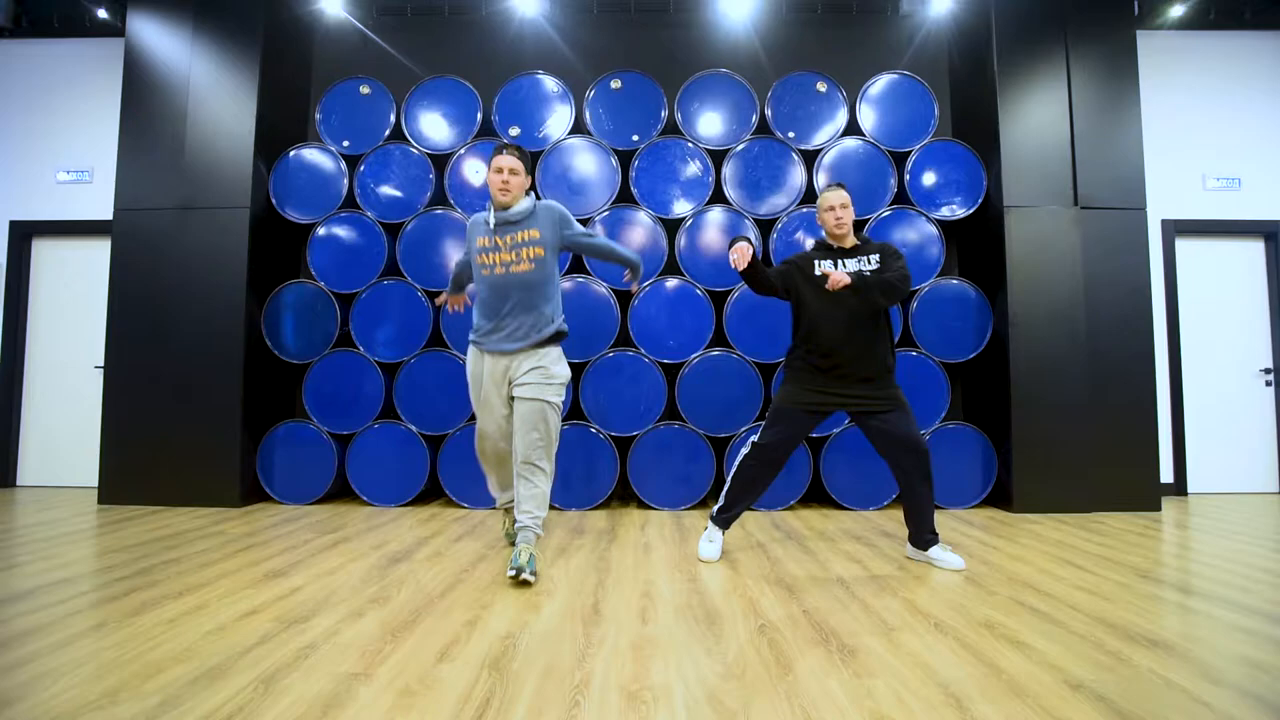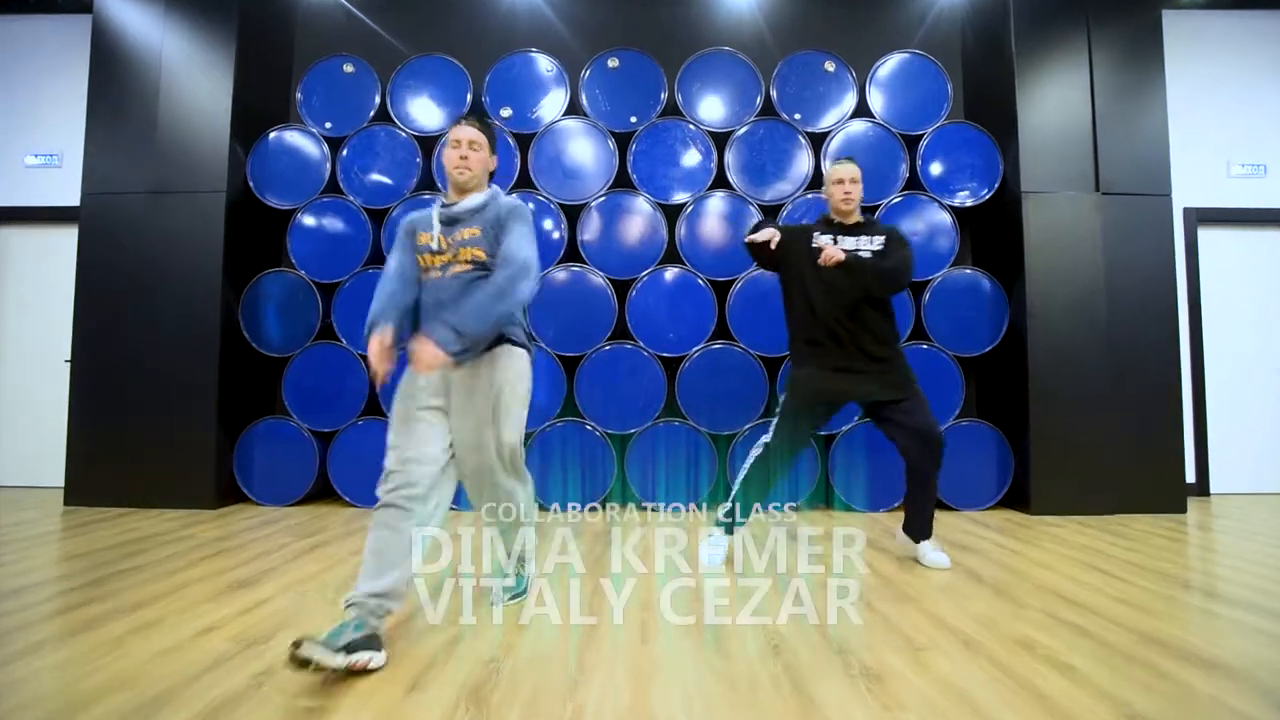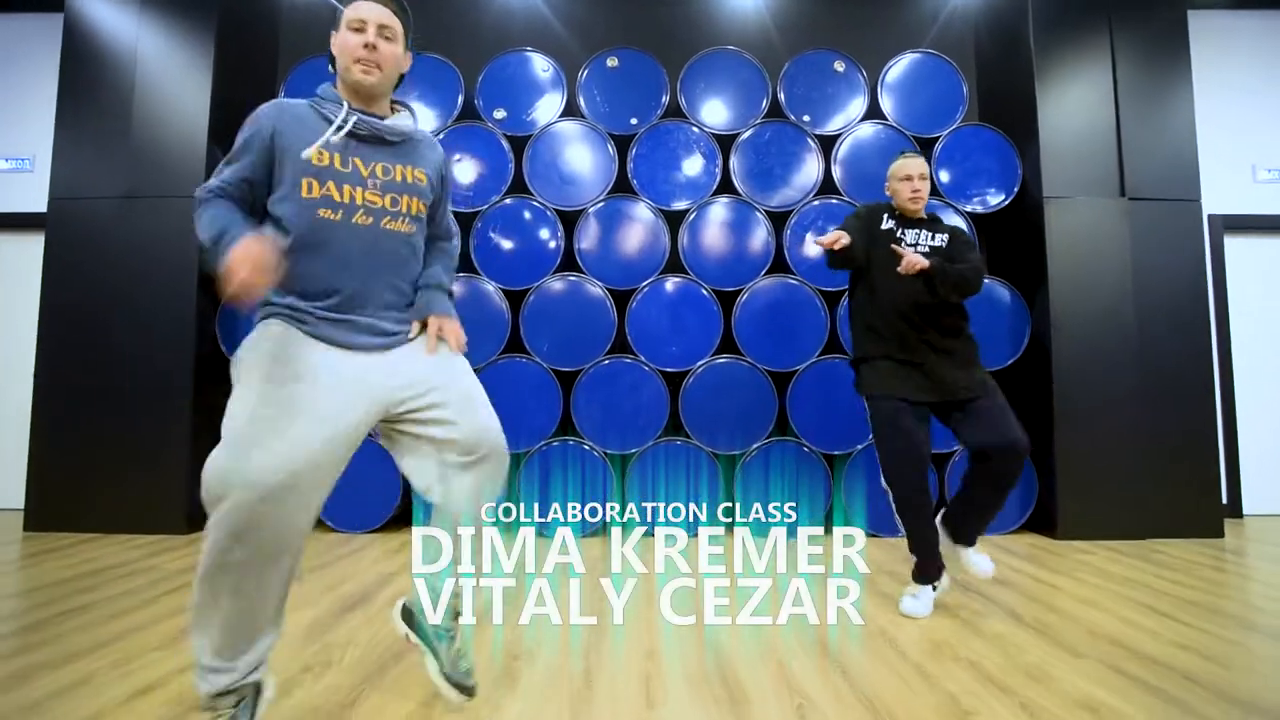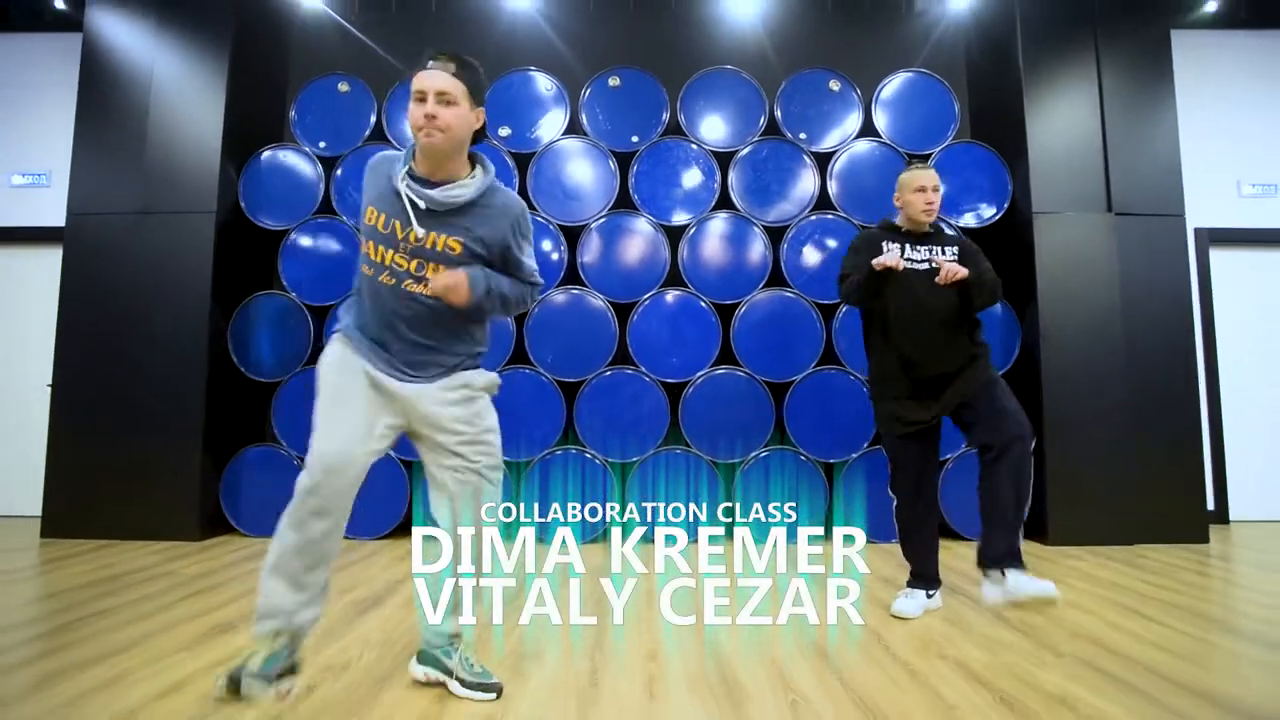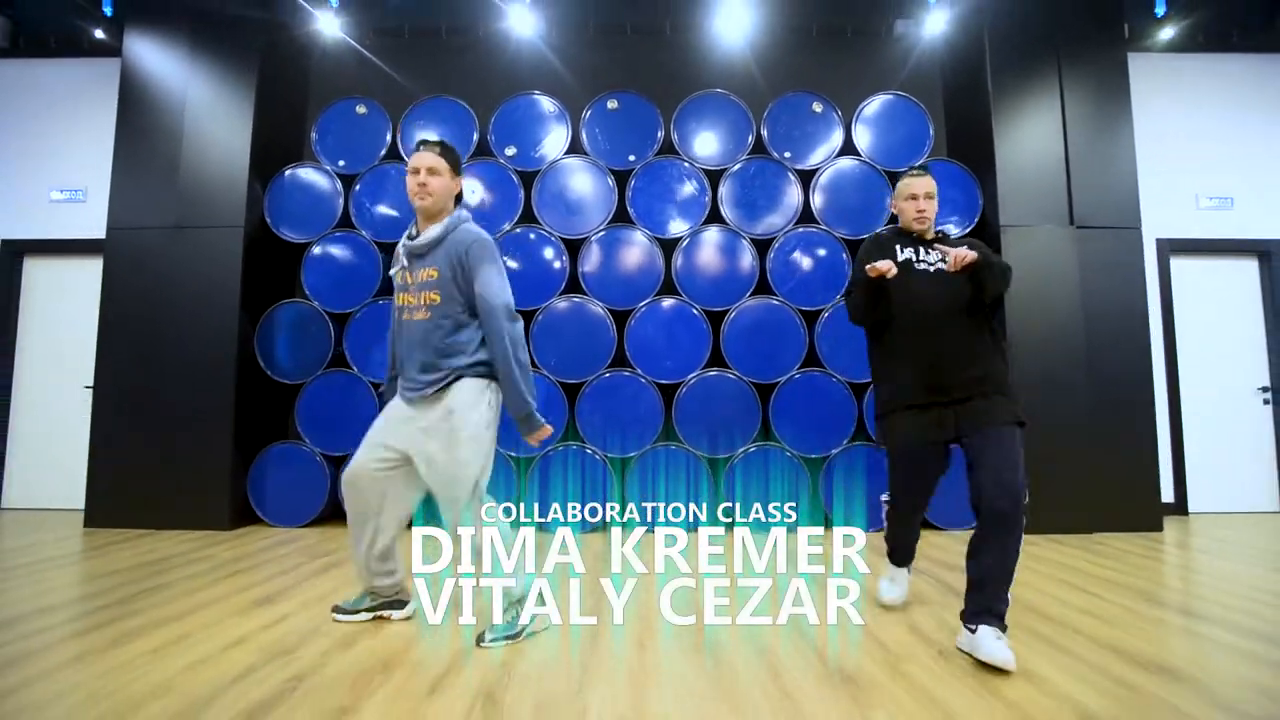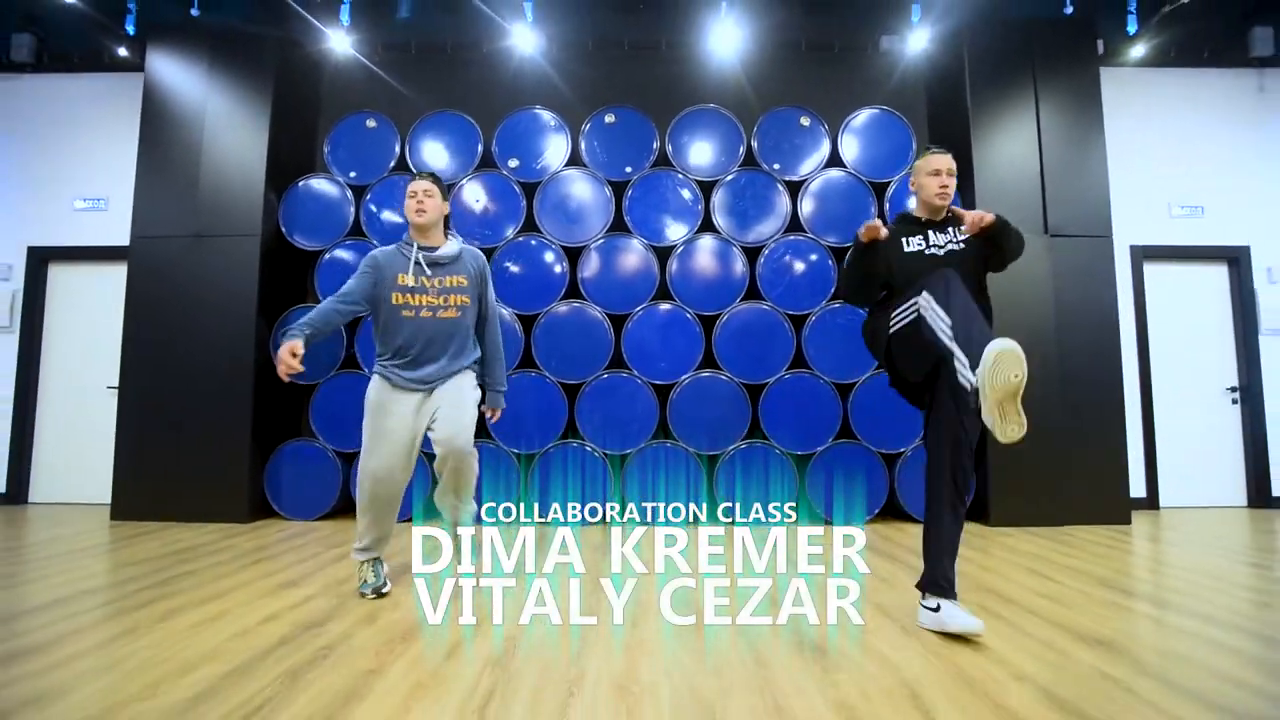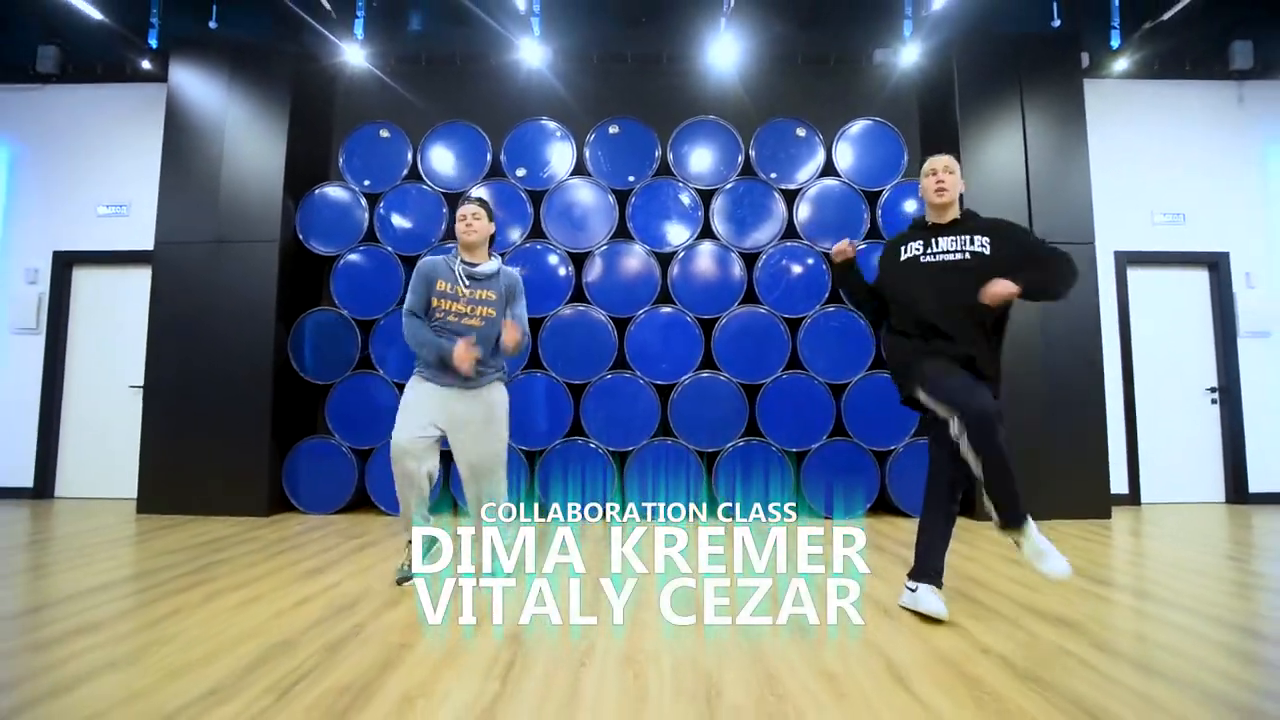
dt=0.5s
person 1, frame 1
left shoulder: (549, 216)
right shoulder: (475, 226)
left elbow: (592, 243)
left wrist: (633, 263)
right wrist: (454, 290)
left hip: (539, 354)
right hip: (486, 354)
left knee: (533, 449)
right knee: (492, 441)
left ankle: (526, 542)
right ankle: (509, 506)
person 1, frame 2
left shoulder: (510, 213)
right shoulder: (414, 226)
left elbow: (515, 279)
right elbow: (396, 286)
left wrist: (451, 336)
right wrist: (382, 329)
left hip: (493, 363)
right hip: (429, 373)
left knee: (495, 479)
right knee: (406, 486)
left ankle: (517, 562)
right ankle: (362, 626)
person 1, frame 3
left shoulder: (431, 153)
right shoulder: (281, 121)
left elbow: (438, 249)
right elbow: (217, 203)
left wrist: (436, 306)
right wrist: (234, 243)
left hip: (409, 346)
right hip: (301, 343)
left knee: (480, 453)
right knee: (256, 498)
person 1, frame 4
left shoulder: (503, 209)
right shoulder: (377, 172)
left elbow: (524, 289)
left wrist: (477, 287)
left hip: (451, 380)
right hip: (361, 361)
left knee: (471, 507)
right knee: (327, 477)
left ankle: (441, 645)
person 1, frame 5
left shoulder: (472, 243)
right shoulder: (401, 252)
left elbow: (500, 328)
left wrist: (524, 410)
right wrist: (394, 392)
left hip: (463, 395)
right hip: (409, 400)
left knee: (465, 507)
right knee: (361, 481)
left ankle: (516, 600)
right ankle: (386, 591)
person 1, frame 6
left shoulder: (473, 262)
right shoulder: (381, 261)
left elbow: (489, 329)
right elbow: (342, 303)
left wrist: (494, 389)
right wrist: (297, 335)
left hip: (455, 379)
right hip: (394, 385)
left knee: (456, 445)
right knee: (379, 475)
left ankle: (459, 522)
right ankle: (370, 558)
person 1, frame 7
left shoulder: (507, 280)
right shoulder: (429, 268)
left elbow: (514, 332)
right elbow: (410, 320)
left wrist: (514, 338)
right wrist: (447, 351)
left hip: (484, 390)
right hip: (429, 383)
left knee: (484, 471)
right knee: (405, 447)
right ankle: (420, 536)
person 2, frame 1
left shoulder: (884, 255)
right shoulder: (804, 264)
left elbow: (897, 288)
right elbow: (768, 283)
left wrist: (852, 282)
right wrist: (743, 256)
left hip: (870, 380)
right hip: (809, 379)
left knee: (911, 450)
right knee: (767, 448)
left ankle: (924, 542)
right ankle: (719, 523)
person 2, frame 2
left shoulder: (888, 238)
right shoulder: (802, 238)
left elbow: (896, 279)
right elbow: (764, 253)
left wrist: (846, 262)
right wrist: (767, 232)
left hip: (880, 363)
right hip: (818, 365)
left knee: (926, 441)
right knee: (778, 446)
left ankle: (918, 534)
right ankle: (725, 526)
person 2, frame 3
left shoulder: (952, 236)
right shoulder: (870, 219)
left elbow: (969, 281)
right elbow: (845, 258)
left wrist: (929, 268)
right wrist: (839, 244)
left hip: (952, 360)
right hip: (888, 365)
left knee: (1007, 445)
right knee: (906, 469)
left ankle: (961, 528)
right ankle: (928, 577)
person 2, frame 4
left shoulder: (956, 244)
right shoulder: (873, 241)
left elbow: (989, 293)
right elbow: (850, 294)
left wrist: (965, 277)
right wrist: (875, 272)
left hip: (963, 369)
right hip: (902, 384)
left knee: (1012, 436)
right knee: (912, 486)
left ankle: (1001, 569)
right ankle: (923, 585)
person 2, frame 5
left shoulder: (959, 248)
right shoulder: (880, 246)
left elbow: (997, 284)
right elbow: (859, 313)
left wrist: (976, 262)
right wrist: (873, 282)
left hip: (984, 390)
right hip: (915, 394)
left knee: (1005, 499)
right knee: (909, 494)
left ankle: (983, 622)
right ankle: (899, 562)
person 2, frame 6
left shoulder: (971, 227)
right shoulder: (891, 233)
left elbow: (1010, 250)
right elbow: (854, 294)
left wrist: (992, 225)
right wrist: (865, 245)
left hip: (955, 363)
right hip: (902, 338)
left knee: (952, 474)
right knee: (943, 285)
left ankle: (937, 597)
right ankle: (990, 373)
person 2, frame 7
left shoulder: (997, 234)
right shoulder: (899, 248)
left elbow: (1059, 267)
right elbow: (879, 308)
left wrist: (1020, 285)
right wrist: (845, 269)
left hip: (972, 370)
right hip: (919, 362)
left knee: (949, 473)
right knee: (981, 418)
left ankle: (921, 583)
right ankle: (1020, 526)
